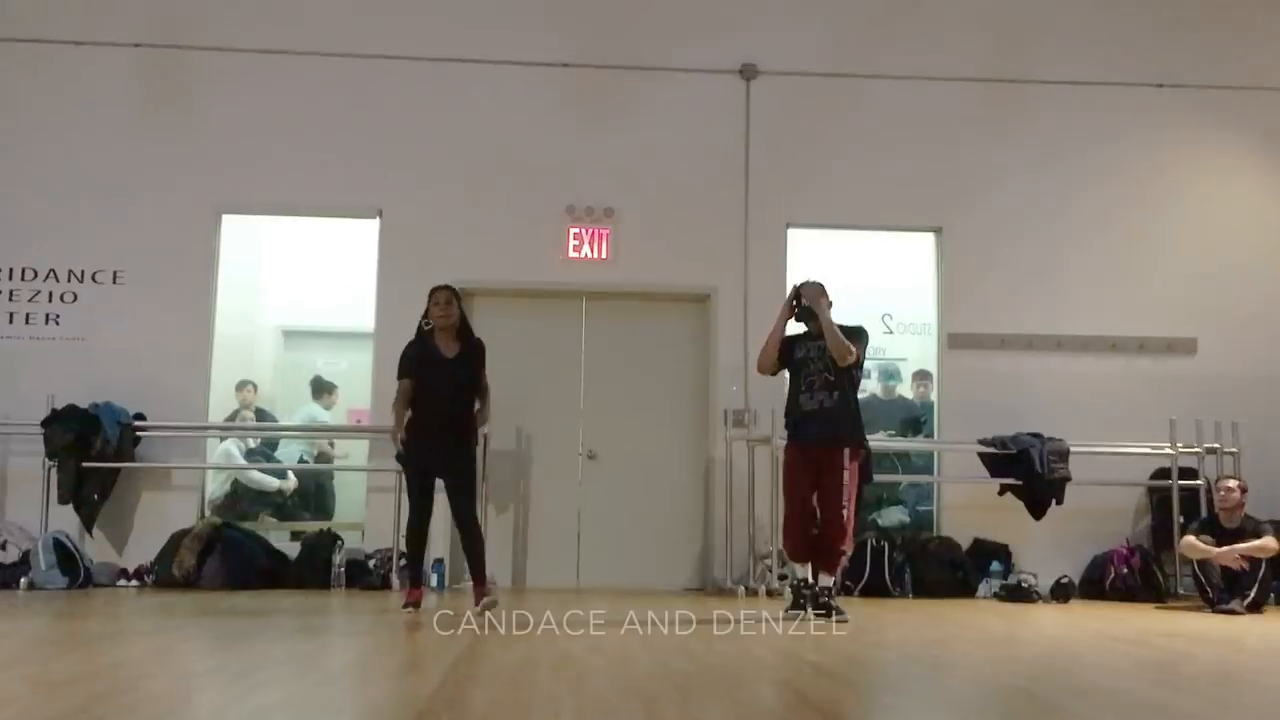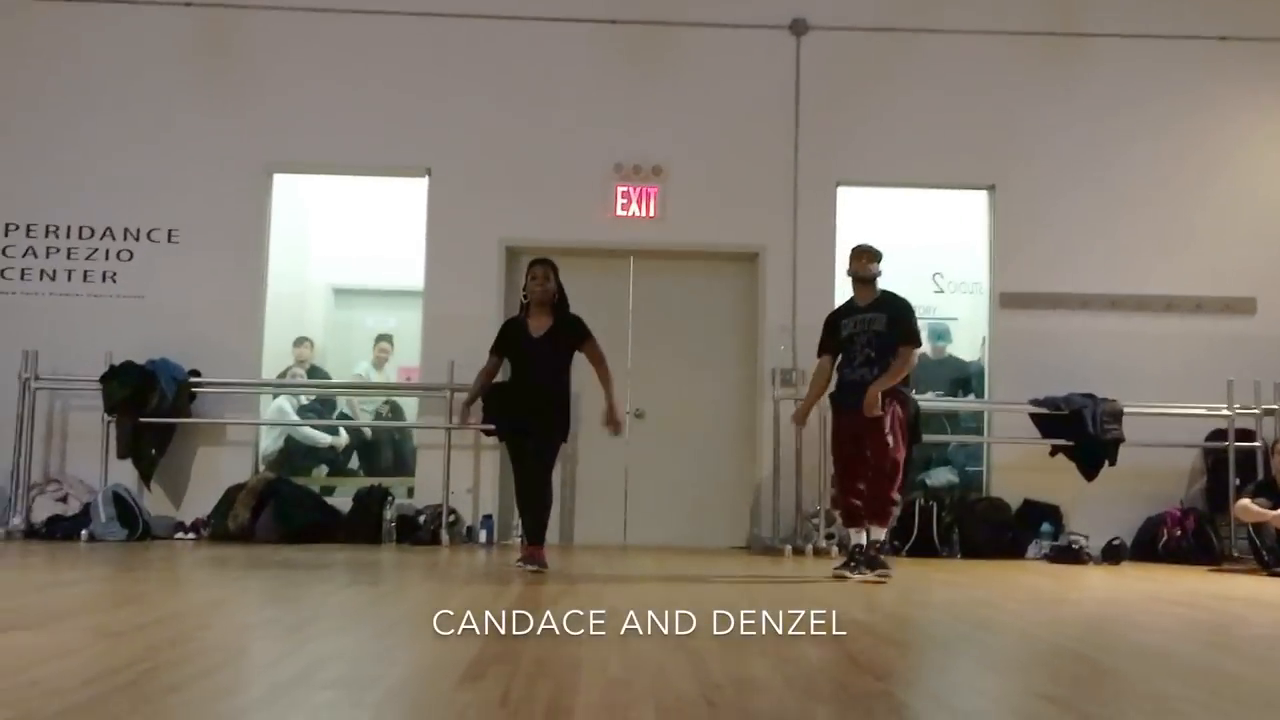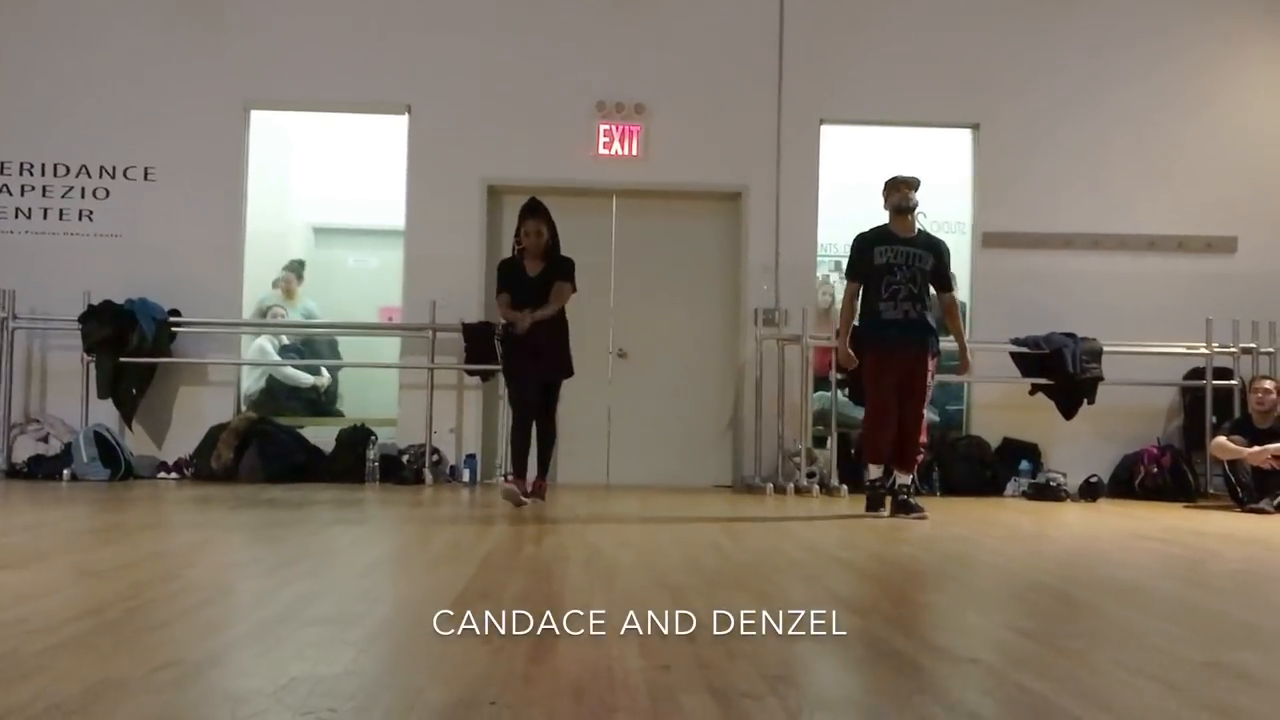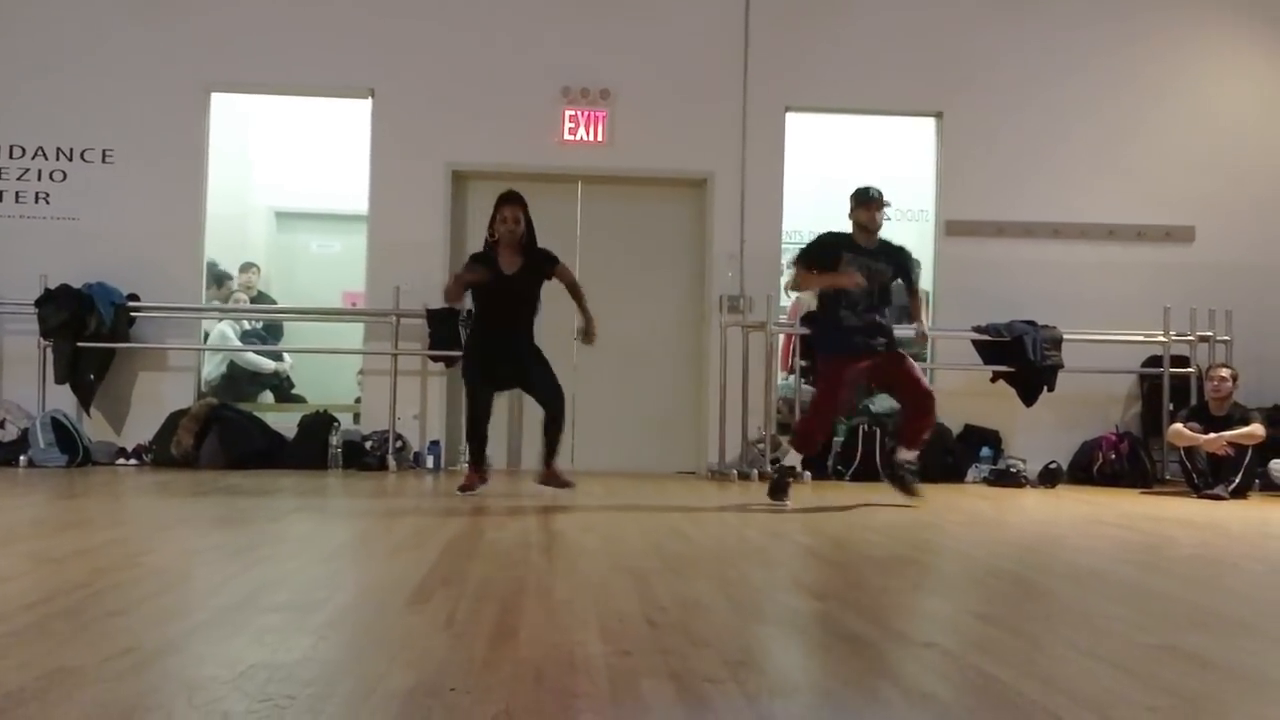
dt=1s
person 1, frame 1
left shoulder: (854, 334)
right shoulder: (793, 342)
left elbow: (845, 357)
right elbow: (763, 367)
left wrist: (822, 311)
right wrist: (783, 317)
left hip: (840, 441)
right hip: (800, 441)
left knee: (835, 519)
right knee: (796, 517)
left ankle: (824, 594)
right ankle: (803, 584)
person 1, frame 2
left shoulder: (897, 308)
right shoulder: (837, 318)
left elbow: (908, 358)
right elbow: (825, 366)
left wrist: (878, 389)
right wrist: (805, 407)
left hip: (885, 400)
right hip: (846, 404)
left knee: (884, 468)
right knee: (848, 478)
left ankle: (876, 547)
right ankle: (858, 548)
person 1, frame 3
left shoulder: (935, 247)
right shoulder: (867, 242)
left elbow: (947, 299)
right elbow: (852, 293)
left wrist: (962, 347)
right wrist: (843, 341)
left hip: (920, 346)
right hip: (877, 344)
left knee: (913, 421)
right knee: (880, 416)
left ankle: (903, 492)
right ankle: (876, 485)
person 1, frame 4
left shoulder: (897, 256)
right shoulder: (830, 245)
left elbow: (914, 294)
right elbow: (799, 282)
left wrist: (920, 322)
right wrist: (838, 280)
left hip: (880, 345)
right hip: (836, 345)
left knee: (922, 398)
right knee: (825, 408)
left ankle: (903, 466)
right ankle: (787, 472)
person 2, frame 1
left shoulder: (474, 348)
right shoulder: (415, 350)
left elbow: (481, 388)
right elbow: (402, 396)
left wrist: (483, 411)
right wrist: (397, 423)
left hip: (460, 444)
right hip: (421, 444)
left knee: (466, 513)
right knee: (419, 514)
left ankle: (481, 587)
right ankle: (414, 588)
person 2, frame 2
left shoulder: (570, 325)
right shoulder: (511, 327)
left elbow: (600, 364)
right elbow: (489, 370)
left wrist: (610, 405)
right wrist: (468, 403)
left hip: (551, 414)
right hip: (516, 414)
left knee: (540, 475)
right knee: (523, 478)
left ankle: (537, 548)
right ankle: (529, 545)
person 2, frame 3
left shoulder: (564, 266)
right shoulder: (508, 267)
left elbow: (557, 302)
right elbow: (503, 308)
left wrist: (534, 318)
right wrist: (518, 316)
left hip: (552, 352)
right hip: (518, 352)
left knee: (546, 416)
right knee: (521, 412)
left ankle: (540, 480)
right ankle: (518, 481)
person 2, frame 4
left shoulder: (540, 258)
right shoulder: (480, 261)
left elbow: (572, 283)
right elbow: (451, 298)
left wrist: (587, 319)
right wrist: (462, 280)
left hip: (522, 348)
right hip: (484, 348)
left knee: (555, 401)
right knee: (478, 412)
left ankle: (548, 468)
right ankle: (476, 470)
